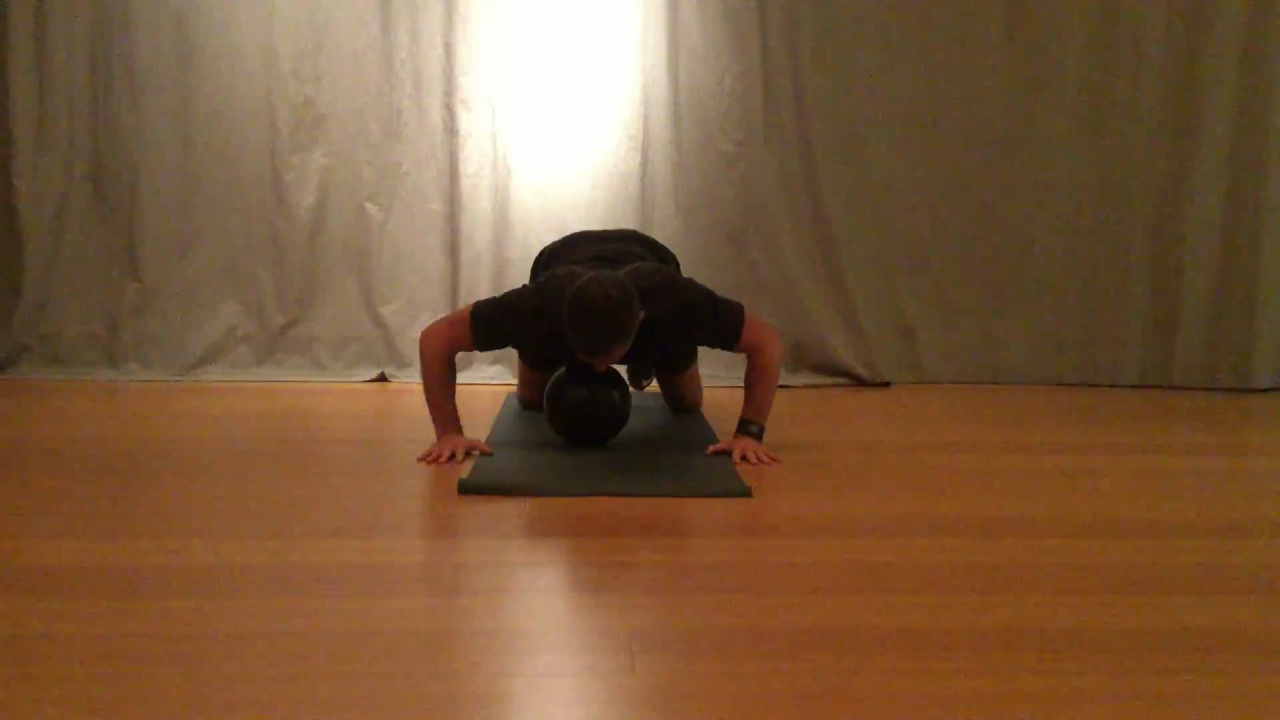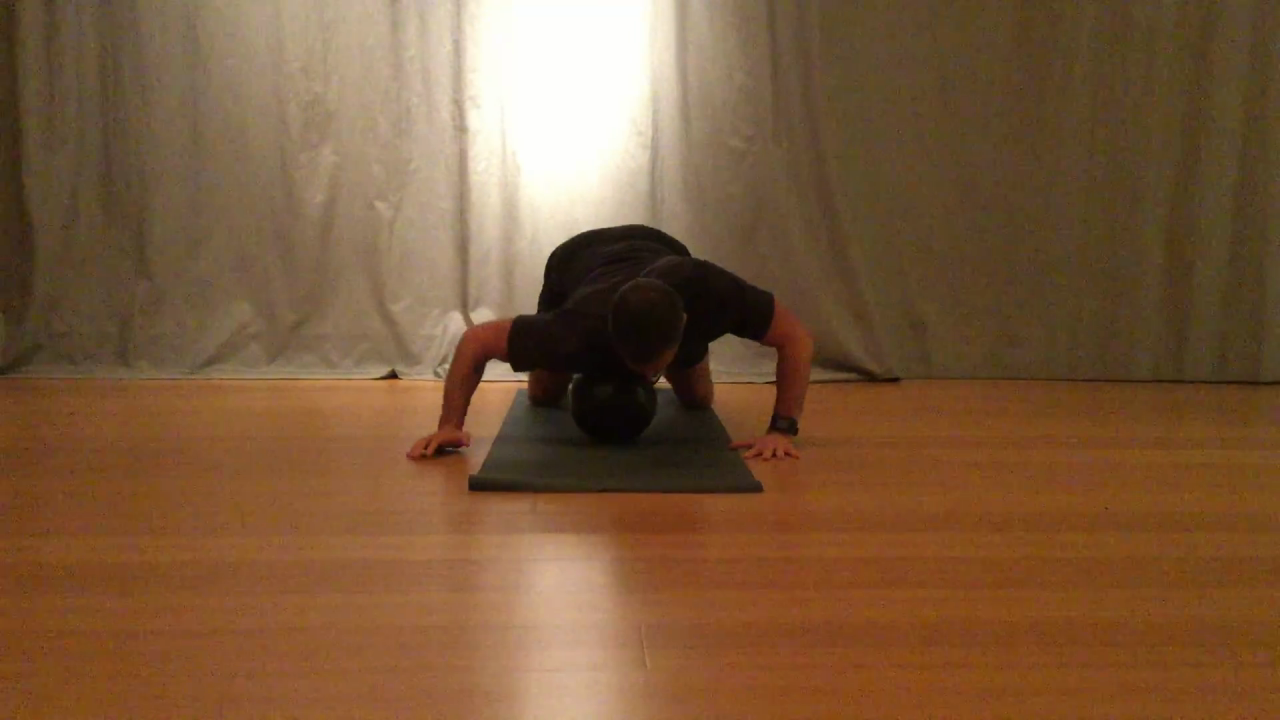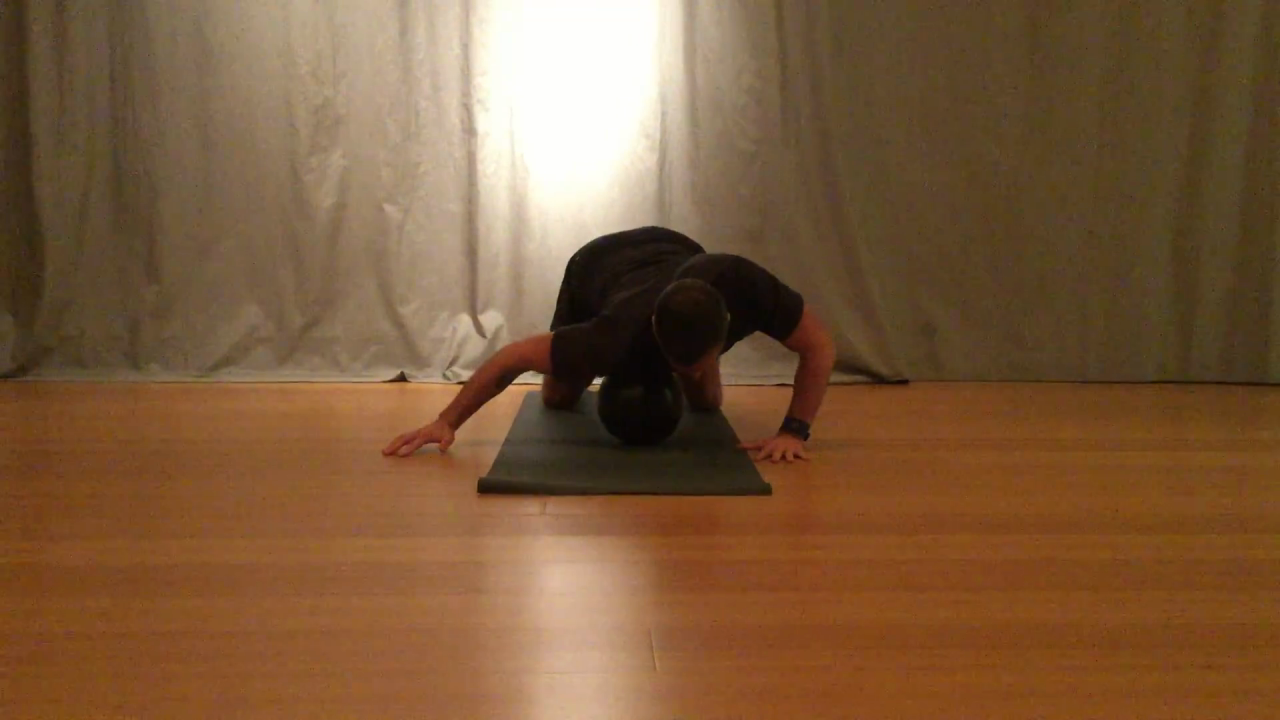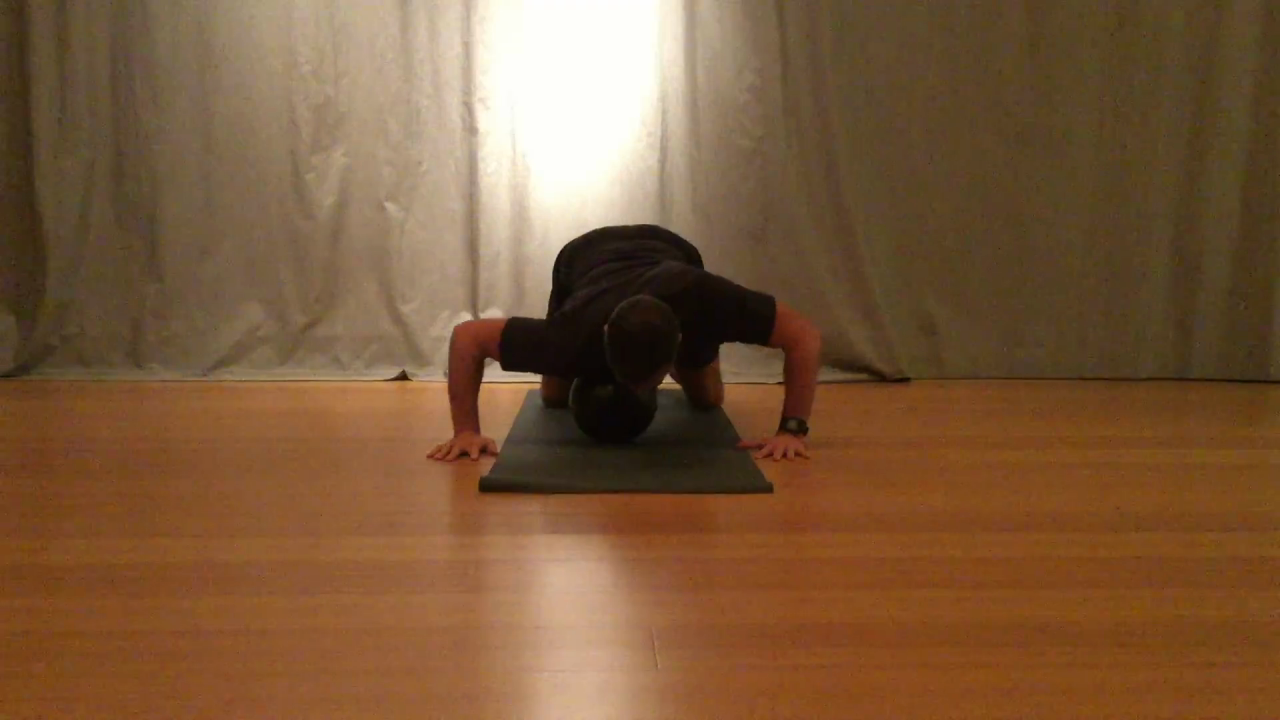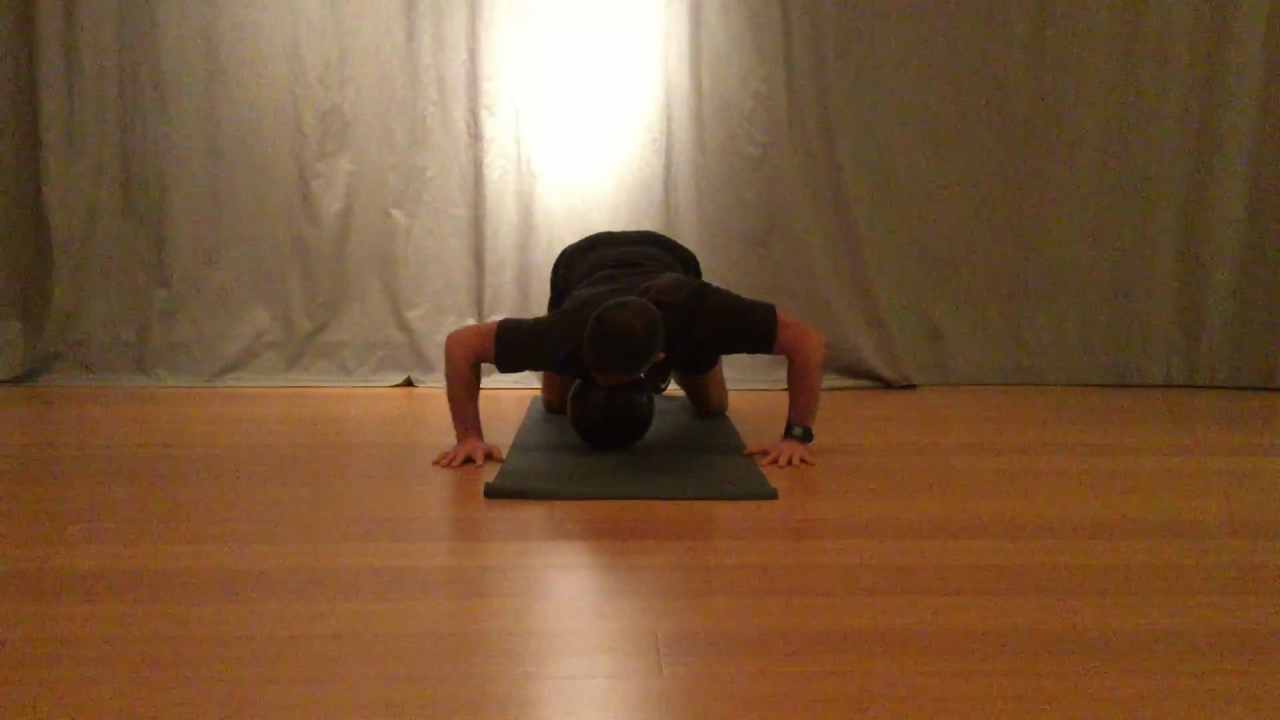
dt=1s
person 1, frame 1
left shoulder: (673, 298)
right shoulder: (540, 304)
left elbow: (767, 343)
right elbow: (435, 338)
left wrist: (749, 431)
right wrist: (448, 432)
left knee: (687, 402)
right knee: (532, 399)
left ankle: (645, 364)
person 1, frame 2
left shoulder: (705, 289)
right shoulder: (578, 328)
left elbow: (797, 339)
right elbow: (475, 339)
left wrist: (782, 428)
right wrist: (450, 424)
left hip: (658, 252)
right hip: (575, 262)
left knee: (698, 398)
right knee: (543, 395)
person 1, frame 3
left shoulder: (742, 285)
right shoulder: (622, 333)
left elbow: (819, 346)
right elbow: (514, 355)
left wrist: (793, 431)
right wrist: (446, 422)
left hip: (673, 253)
right hip: (595, 267)
left knee: (707, 401)
right knee: (557, 398)
right ankle: (597, 362)
person 1, frame 4
left shoulder: (701, 299)
right shoulder: (575, 336)
left elbow: (804, 337)
right elbow: (466, 336)
left wrist: (792, 429)
right wrist: (466, 429)
left hip: (668, 253)
right hip: (582, 258)
left knee: (708, 398)
right knee: (555, 397)
left ankle: (682, 374)
person 1, frame 5
left shoulder: (697, 310)
right shoulder: (569, 331)
left elbow: (808, 342)
right elbow: (460, 344)
left wrist: (796, 435)
right wrist: (469, 436)
left hip: (668, 259)
right hip: (582, 263)
left knee: (712, 404)
right knee: (555, 403)
left ankle: (673, 371)
